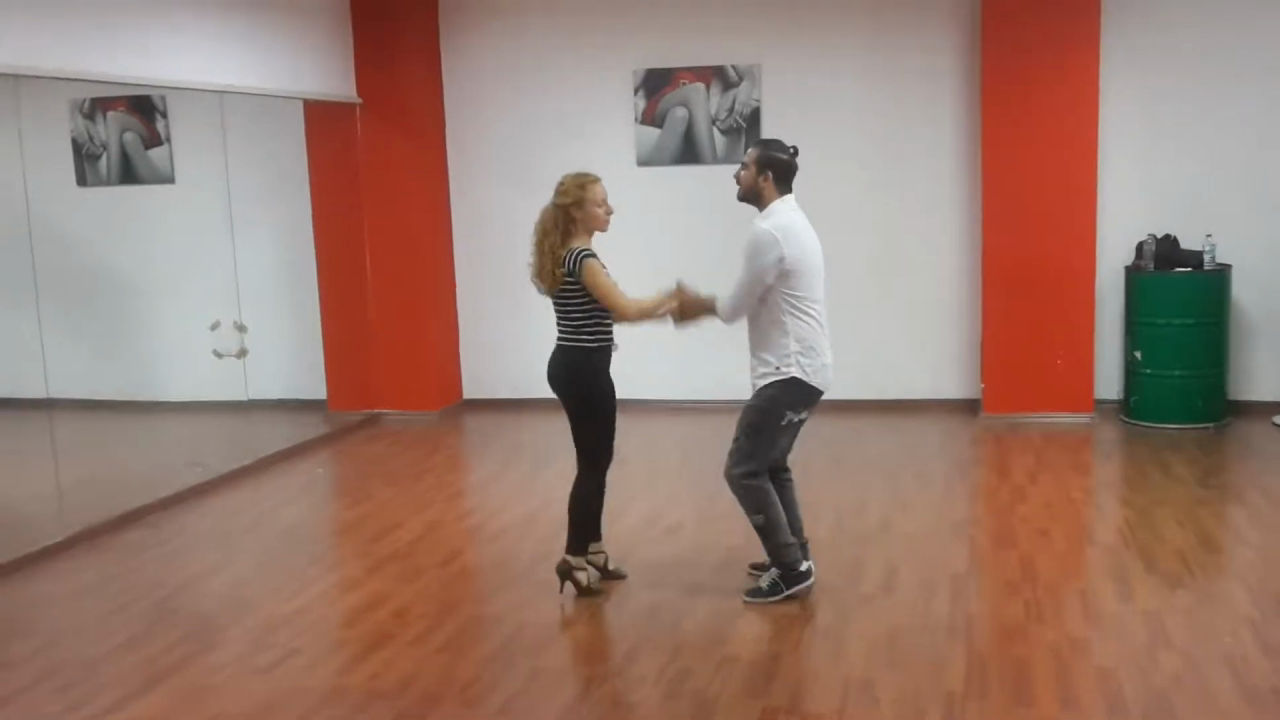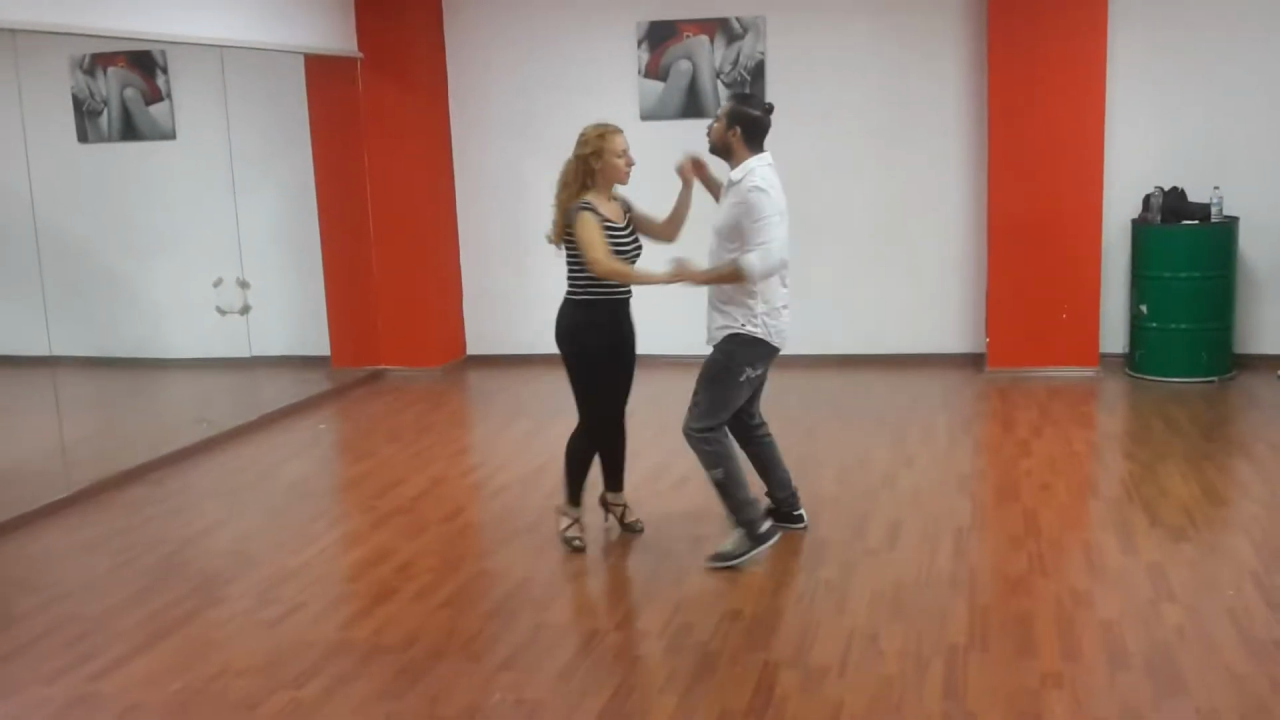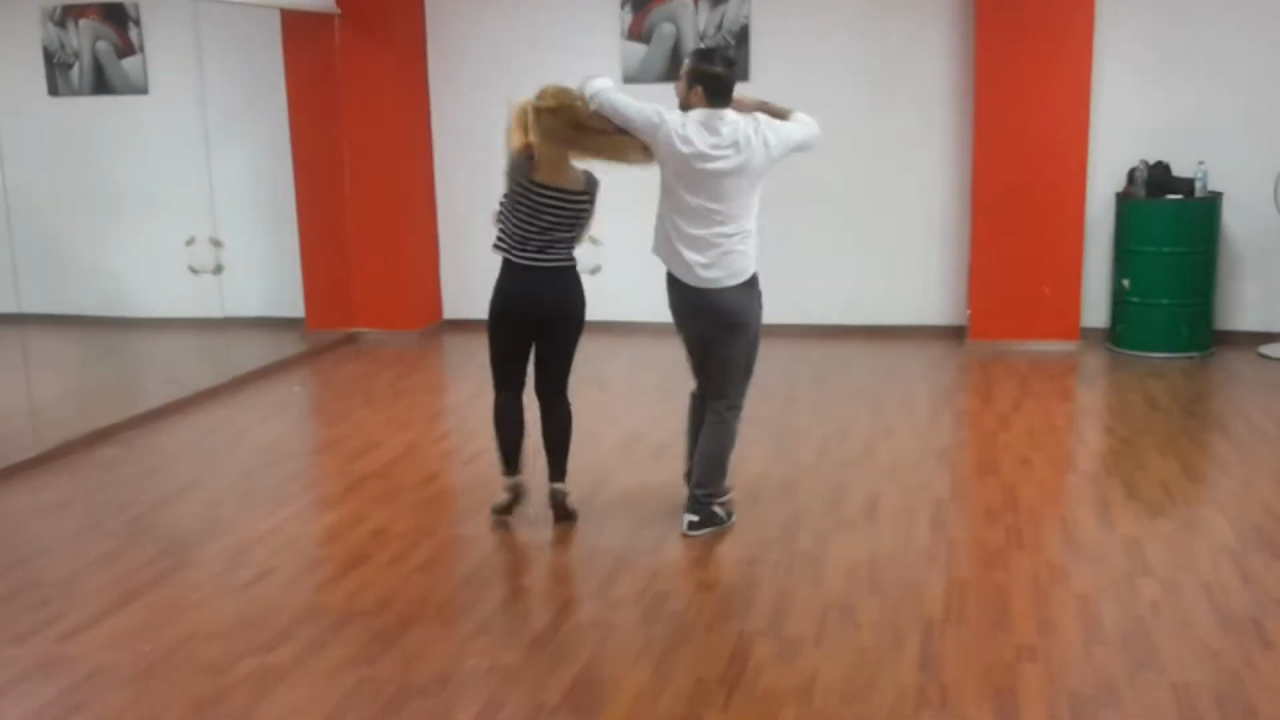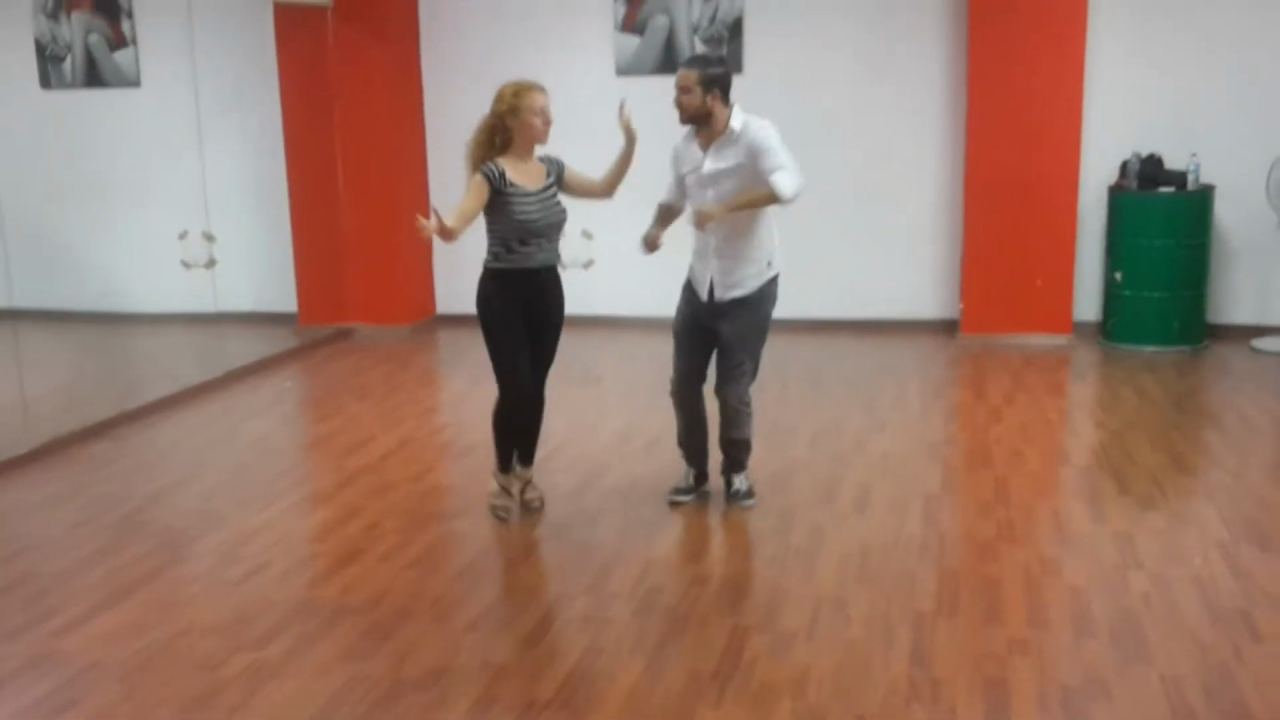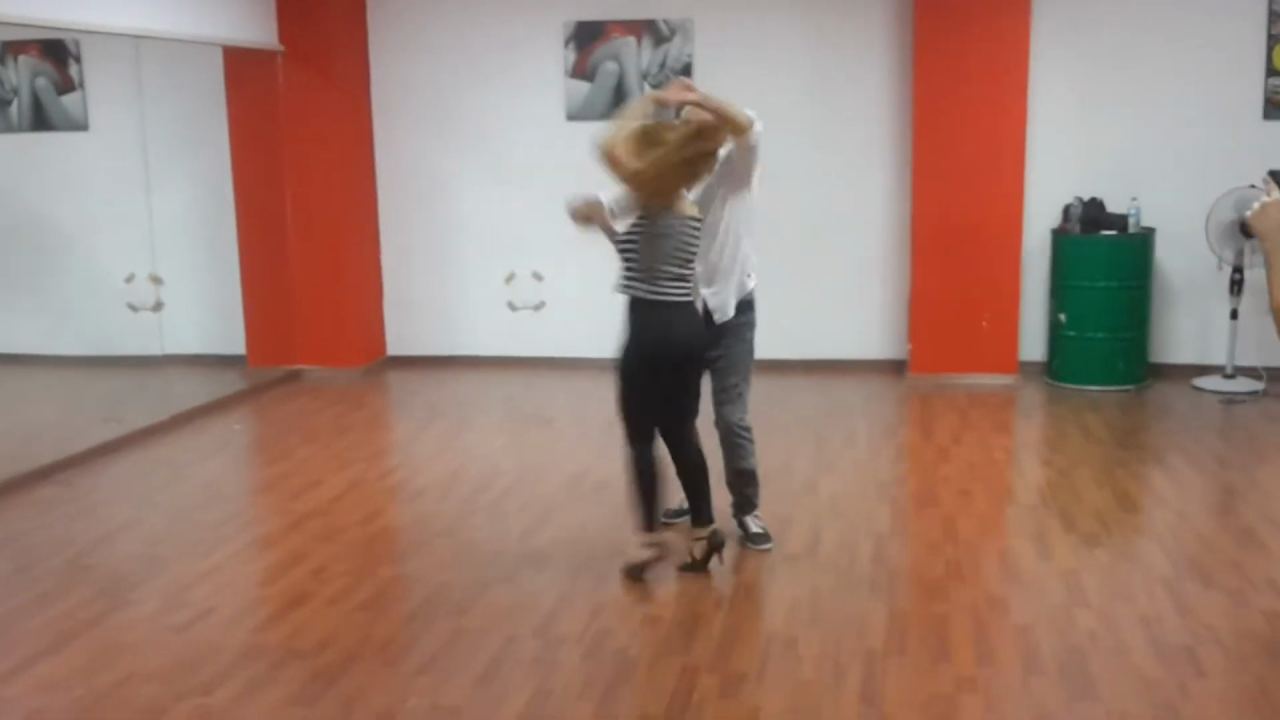
dt=1s
person 1, frame 1
left shoulder: (769, 231)
right shoulder: (790, 222)
left elbow: (735, 304)
left wrist: (697, 303)
right wrist: (704, 306)
left hip: (789, 373)
right hip: (797, 368)
left knee: (745, 470)
right knee: (770, 465)
left ankle: (790, 567)
right ankle: (792, 555)
person 1, frame 2
left shoulder: (756, 188)
right shoulder: (747, 175)
left elbow: (760, 264)
left wrist: (704, 275)
right wrist: (706, 180)
left hip: (749, 330)
right hip: (746, 326)
left knee: (702, 427)
right knee: (745, 421)
left ankle: (754, 526)
right ankle: (788, 507)
person 1, frame 3
left shoulder: (668, 126)
right shoulder: (759, 135)
left elbow: (599, 94)
right elbow: (808, 126)
left wrist: (595, 83)
right wrist: (760, 107)
left hip: (683, 288)
right hip: (736, 289)
left knee: (706, 390)
right knee: (726, 401)
left ankle: (699, 487)
right ankle: (702, 505)
person 1, frame 4
left shoulder: (756, 134)
right shoulder: (684, 148)
left elbow: (789, 184)
left wrist: (727, 206)
right wrist: (658, 227)
left hip: (750, 286)
right hip: (700, 283)
left knee: (733, 389)
right knee: (684, 385)
left ankle: (736, 470)
right ankle: (697, 469)
person 1, frame 5
left shoulder: (735, 166)
left elbow: (747, 130)
right elbow: (617, 209)
left wrist: (711, 107)
right wrist: (594, 210)
left hip: (731, 311)
left knee: (732, 417)
left ankle: (747, 510)
right ankle: (694, 496)
person 2, frame 1
left shoulder: (577, 255)
right shoulder: (578, 258)
left elbow: (609, 311)
right elbow: (624, 309)
left wrist: (660, 307)
right wrist: (667, 299)
left hip: (587, 368)
right hip: (580, 369)
left knee: (598, 459)
right knee: (593, 463)
left ankle: (592, 549)
right ankle: (575, 558)
person 2, frame 2
left shoulder: (622, 206)
right shoulder: (580, 208)
left elbow: (666, 232)
right elbow: (604, 267)
left wrist: (686, 186)
right wrist: (664, 277)
left hip: (617, 320)
right hip: (582, 322)
left knee: (612, 416)
right knee: (594, 420)
left ankle: (614, 495)
right ankle: (571, 508)
person 2, frame 3
left shoulder: (520, 162)
right shoulder: (586, 184)
left elbow: (520, 113)
left hip: (515, 290)
right hip: (563, 292)
left knee: (508, 389)
right knee: (554, 391)
left ankle: (511, 482)
right ankle: (557, 485)
person 2, frame 4
left shoulder: (551, 169)
right shoulder: (491, 174)
left elbow: (604, 190)
right elbow: (459, 222)
left wrist: (629, 144)
right wrist: (442, 229)
left hip: (546, 290)
right hip: (502, 292)
left knee: (535, 387)
right knee: (516, 389)
left ankle: (524, 473)
right ankle: (507, 476)
person 2, frame 5
left shoulder: (660, 202)
right shoulder: (683, 208)
left elbow: (610, 146)
left wrist: (643, 104)
left hip: (653, 331)
right hip: (683, 329)
left knee: (640, 437)
right knee: (679, 431)
left ankle: (651, 539)
right ankle: (704, 530)
